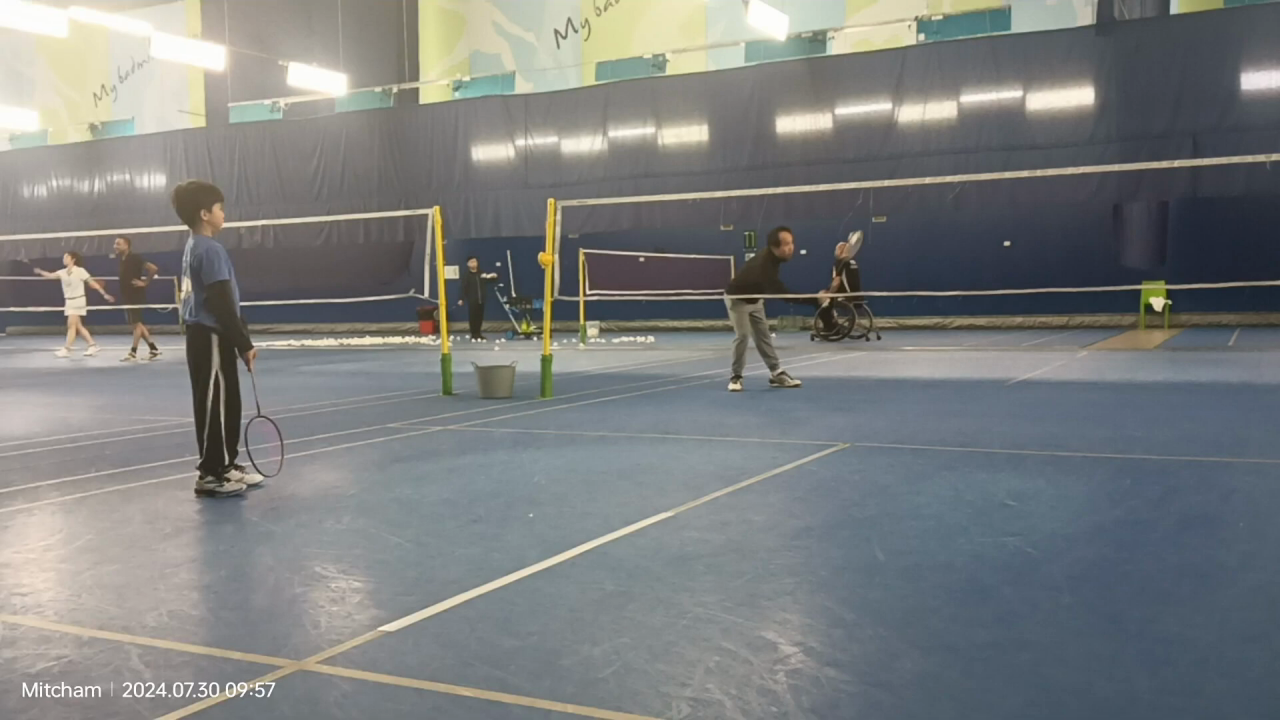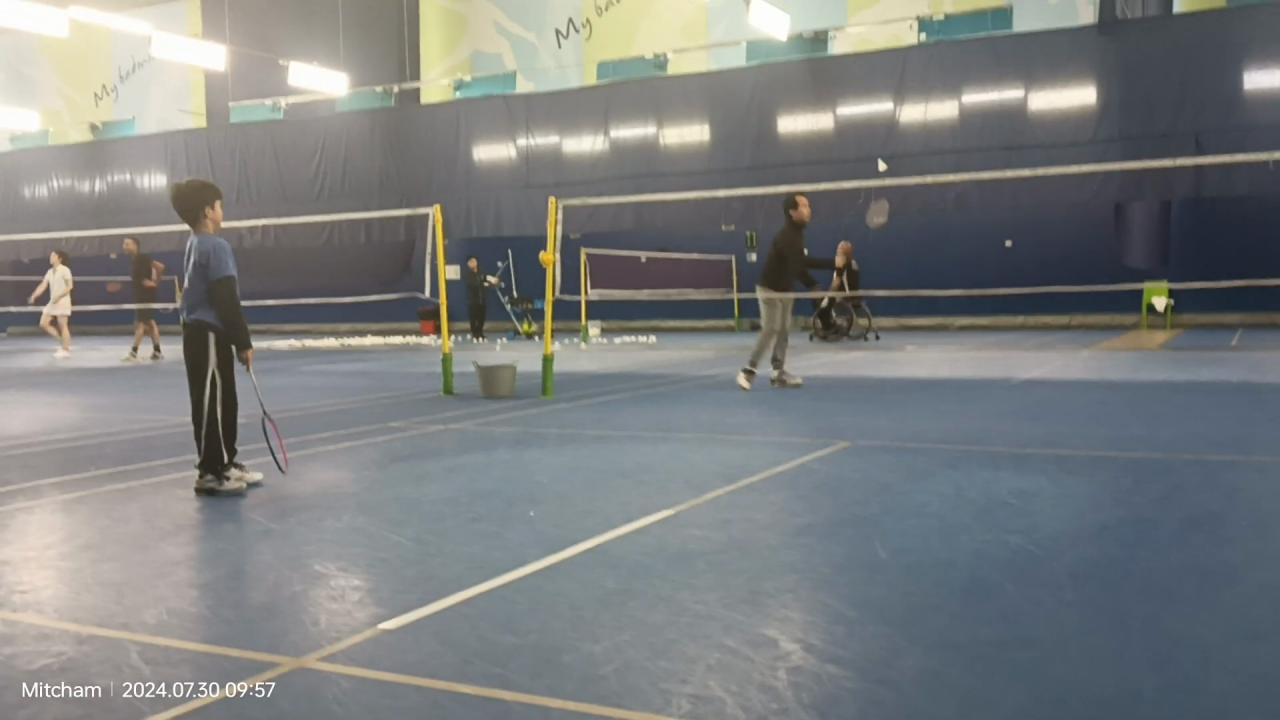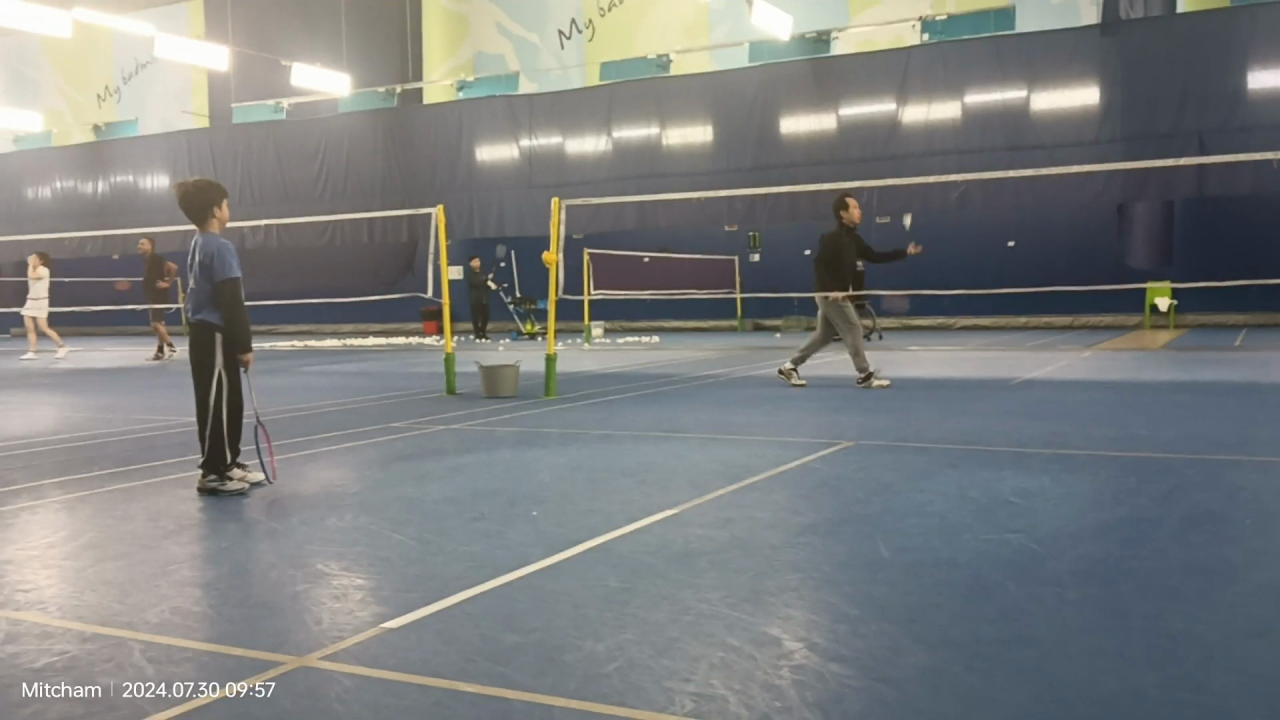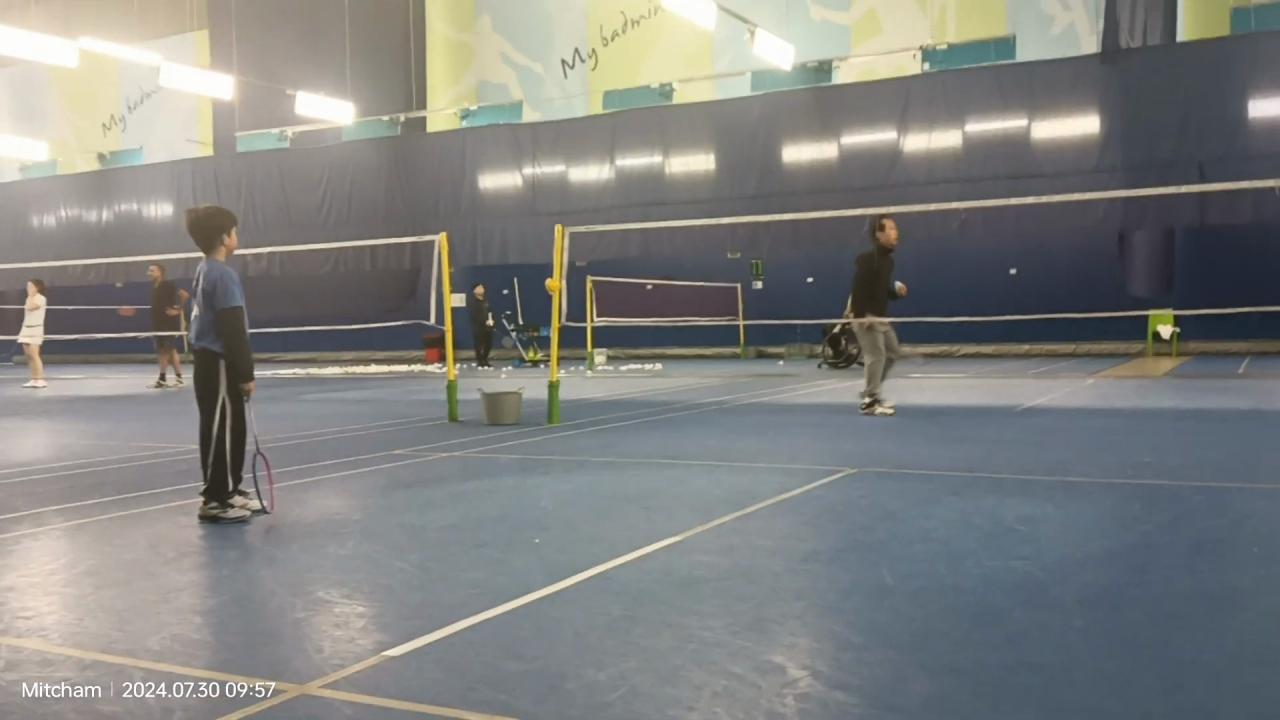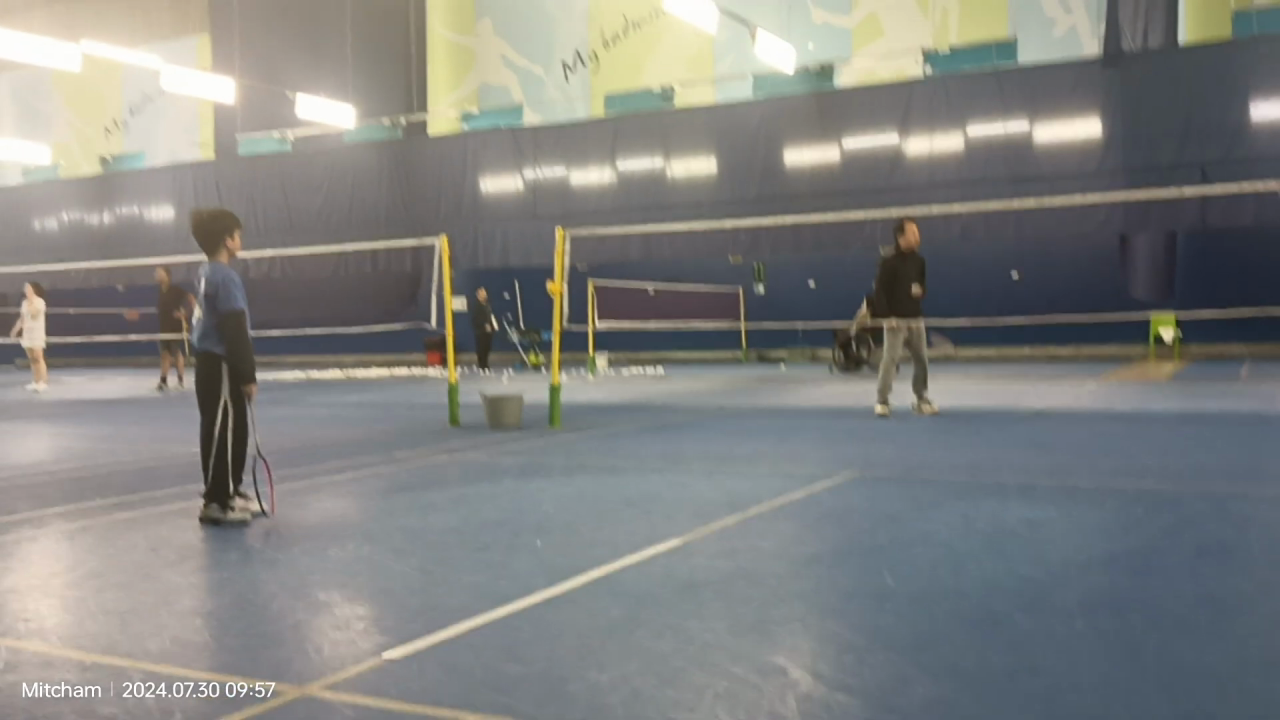
dt=0.3s
person 1, frame 1
left shoulder: (194, 247)
right shoulder: (211, 250)
right elbow: (222, 304)
left wrist: (239, 338)
right wrist: (244, 343)
left hip: (203, 335)
right hip: (210, 337)
left knee: (226, 402)
right knee: (215, 403)
left ankle: (225, 464)
right ankle: (210, 474)
person 1, frame 2
left shoulder: (194, 244)
right shoulder: (216, 246)
right elbow: (227, 300)
left wrist: (237, 339)
right wrist: (243, 341)
left hip: (199, 332)
right hip: (208, 335)
left knee: (222, 400)
right knee: (212, 402)
left ankle: (224, 463)
right ankle: (211, 473)
person 1, frame 3
left shoulder: (199, 244)
right shoulder: (220, 247)
right elbow: (231, 301)
left wrist: (238, 341)
right wrist: (244, 344)
left hip: (204, 332)
right hip: (214, 335)
left knee: (227, 400)
right knee: (217, 402)
left ankle: (228, 463)
right ankle: (213, 472)
person 1, frame 4
left shoulder: (205, 270)
right shoulder: (224, 275)
right elbow: (233, 330)
left wrist: (241, 369)
right wrist: (246, 372)
left hip: (208, 359)
right hip: (218, 363)
left knee: (230, 428)
right knee: (221, 429)
left ankle: (228, 490)
right ankle: (214, 500)
person 1, frame 5
left shoulder: (207, 273)
right shoulder: (226, 277)
right elbow: (235, 332)
left wrist: (243, 373)
right wrist: (248, 375)
left hip: (211, 362)
right hip: (221, 365)
left knee: (232, 430)
right knee: (222, 431)
left ankle: (229, 493)
right ankle: (215, 502)
person 2, frame 1
left shoulder: (773, 259)
right shoulder: (764, 267)
right elbow: (784, 294)
right wrist: (815, 301)
left hip: (754, 298)
right hip: (737, 298)
left knee: (764, 336)
right knee: (743, 335)
left ankle: (776, 373)
right ankle: (736, 377)
person 2, frame 2
left shoulder: (797, 234)
right shoulder: (786, 236)
left elbow: (798, 265)
right elbow: (800, 262)
left wrist: (812, 285)
right wrist: (832, 263)
left hip: (784, 291)
right hip: (770, 290)
left knee: (783, 331)
right knee: (771, 329)
left ankle: (778, 372)
right ankle: (748, 370)
person 2, frame 3
left shoulder: (854, 238)
right shoulder: (831, 238)
left elbow: (874, 256)
right elbow: (820, 265)
left wrist: (905, 252)
right wrist: (831, 290)
left hip: (840, 294)
right hip: (830, 295)
left knee: (824, 335)
right knee: (854, 330)
left ankle: (791, 367)
right ankle: (864, 375)
person 2, frame 4
left shoulder: (888, 260)
right shoulder: (868, 258)
right elbow: (858, 287)
left wrist: (898, 291)
right wrist: (862, 314)
left hip: (880, 316)
right hip: (866, 317)
left knee: (893, 352)
right knee: (876, 355)
left ankle: (871, 392)
right ankle: (870, 401)
person 2, frame 5
left shoulder: (919, 261)
right shoulder: (889, 263)
right elbow: (880, 292)
left wrist: (919, 292)
right wrist: (887, 316)
left hip: (916, 318)
right hip: (895, 320)
left knee: (921, 359)
right knee: (890, 358)
left ankle: (921, 398)
right ankle: (882, 401)
